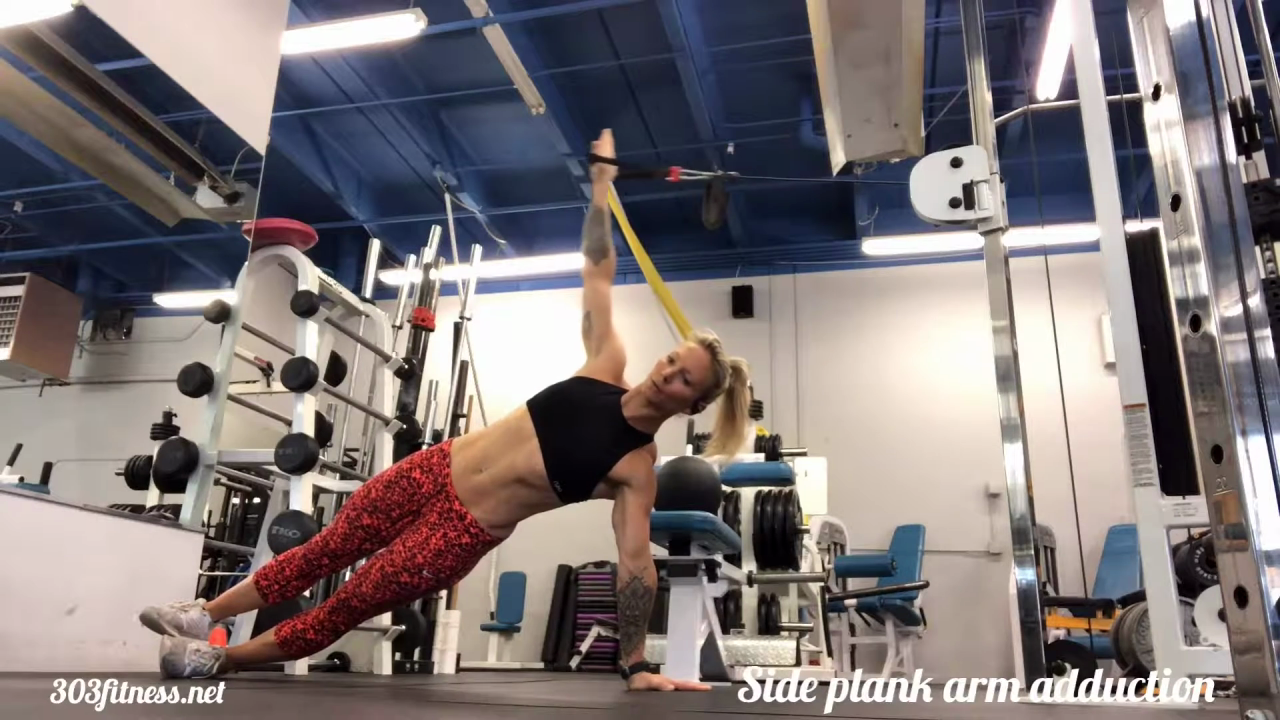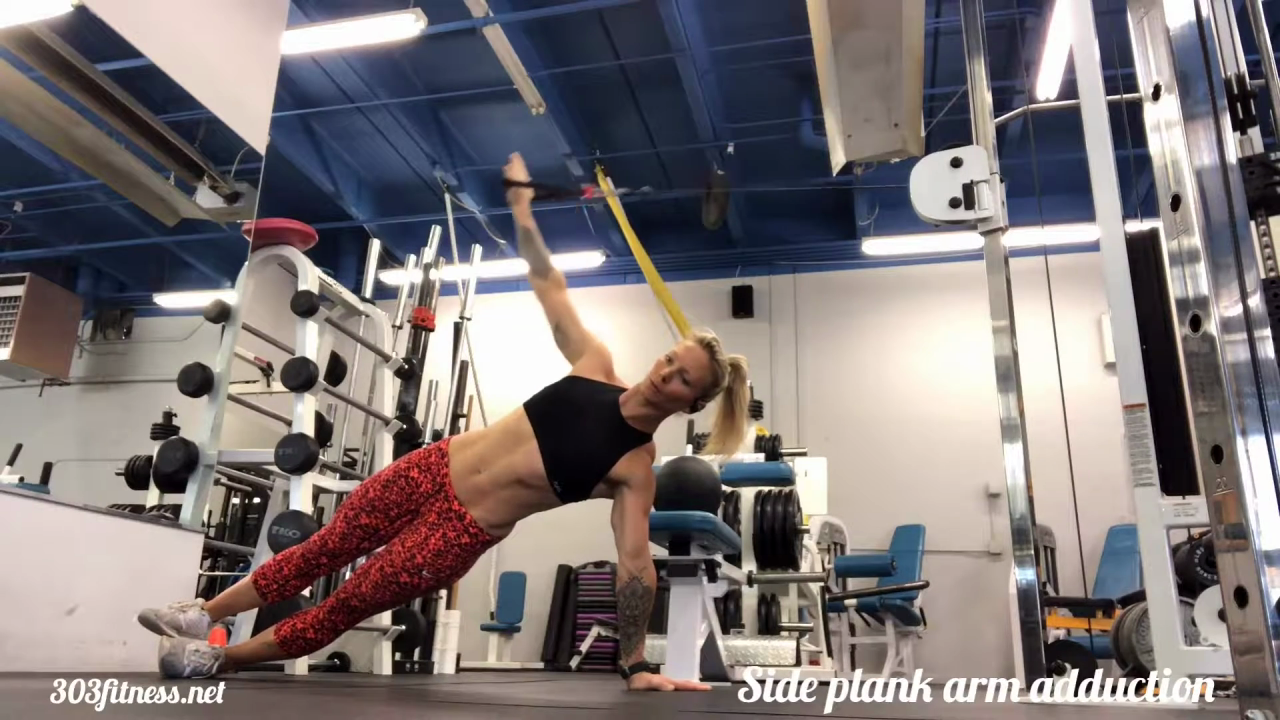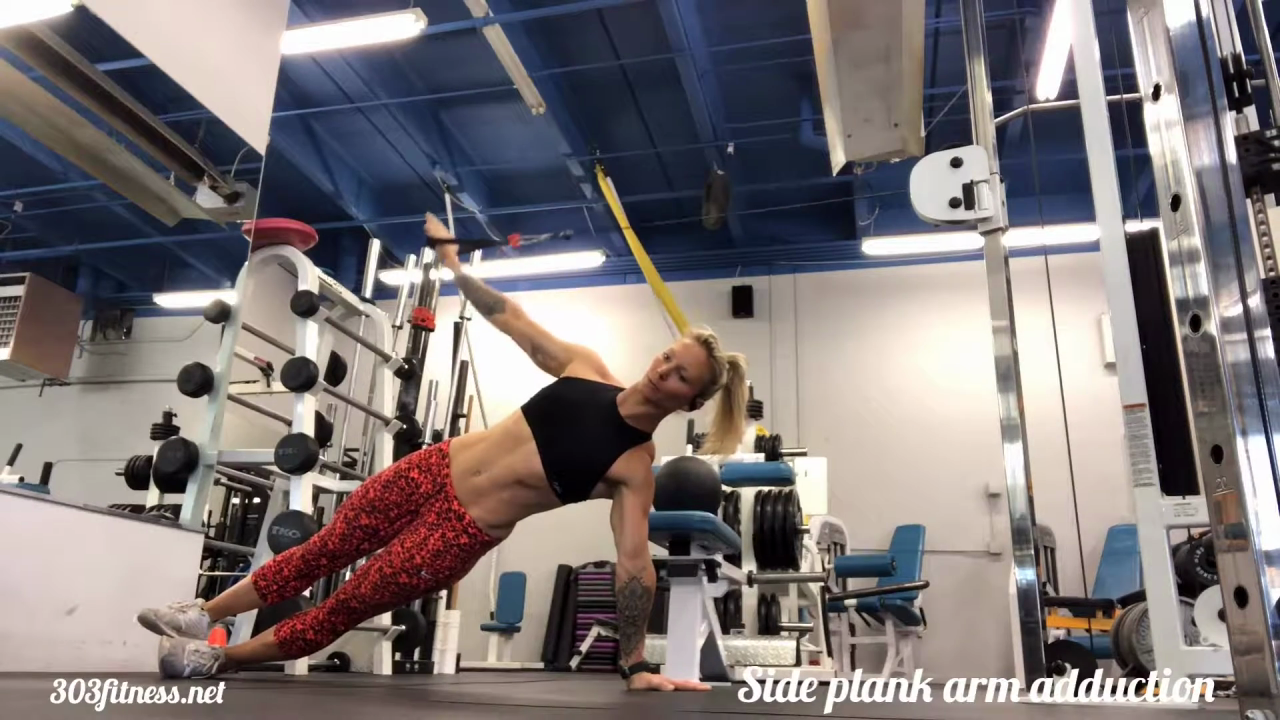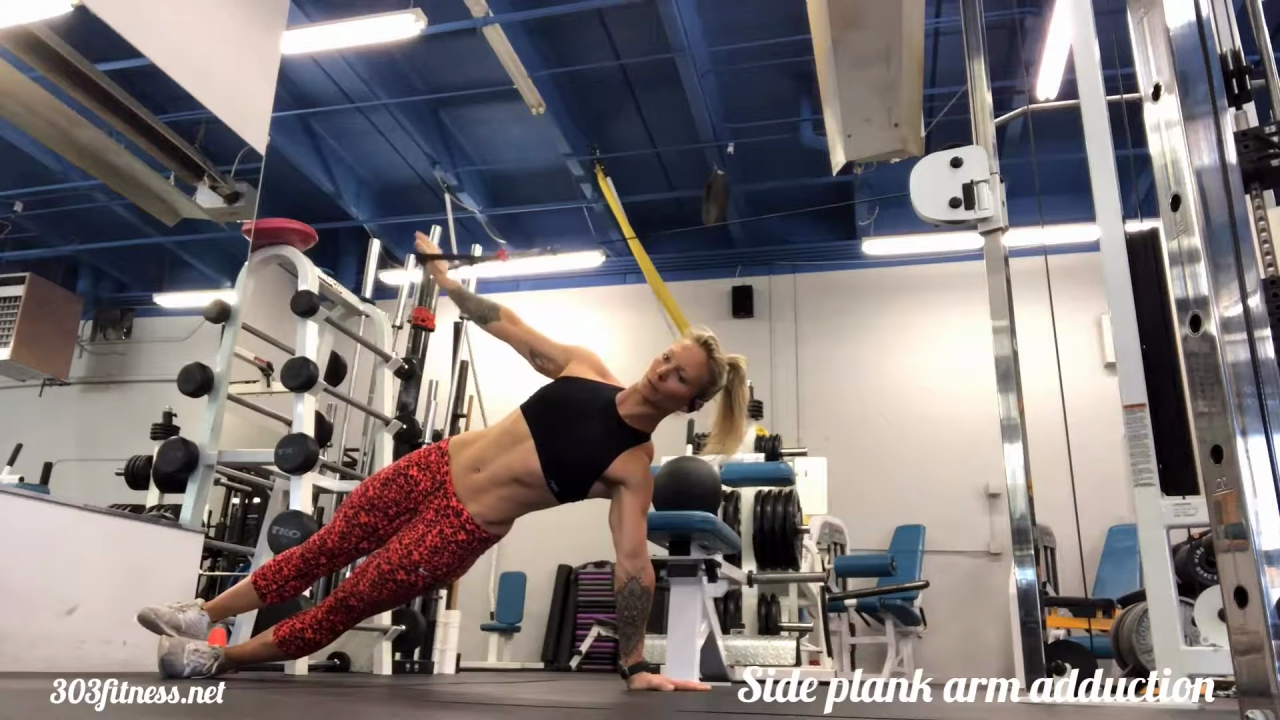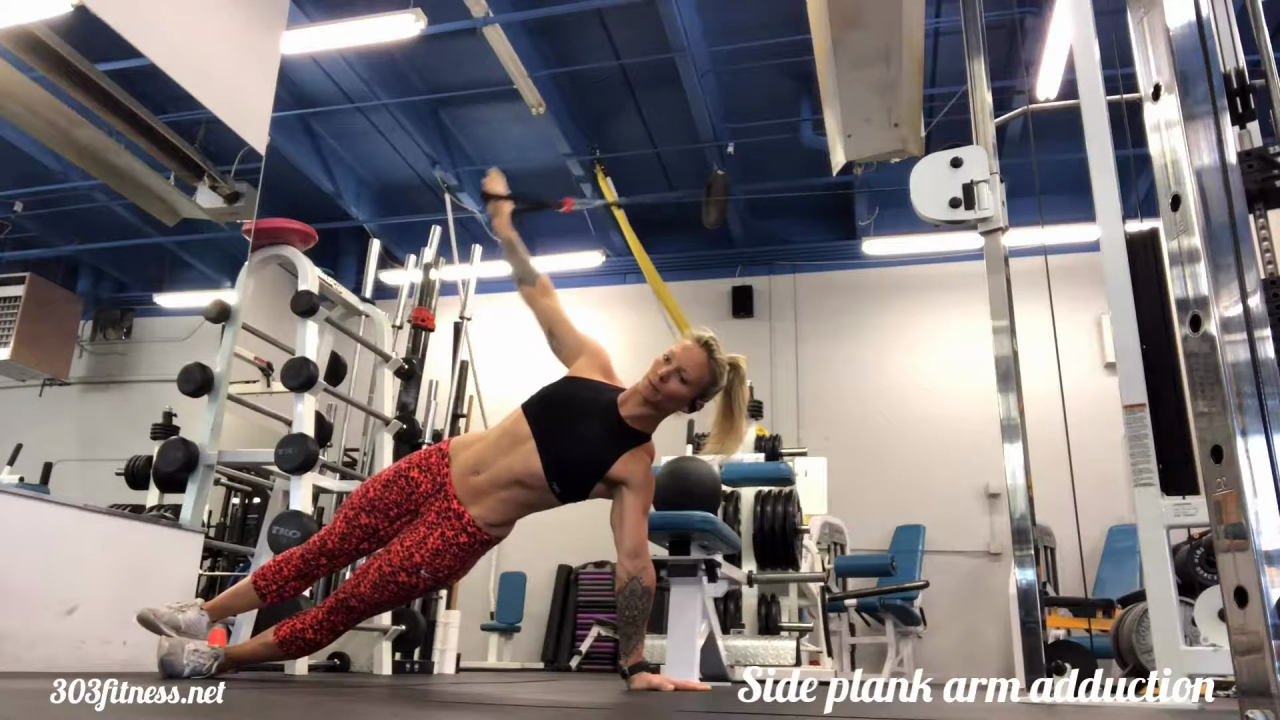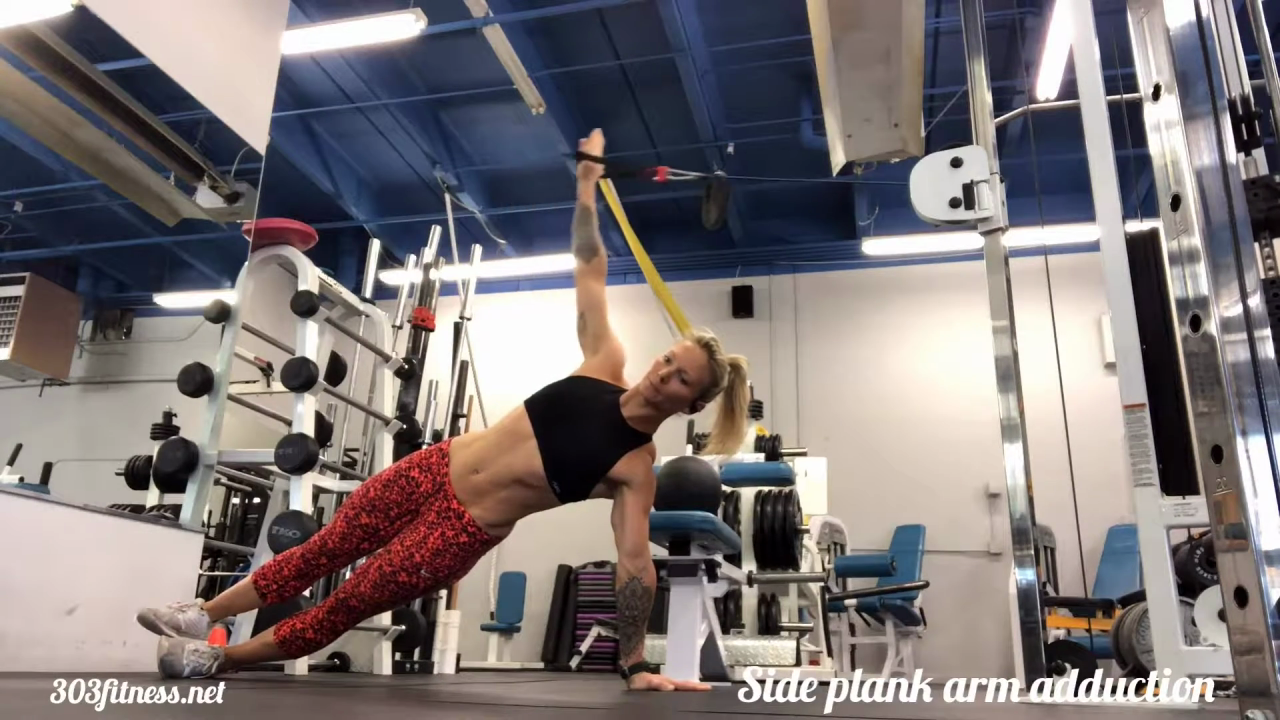
dt=0.4s
person 1, frame 1
left shoulder: (638, 468)
right shoulder: (607, 369)
left elbow: (636, 561)
right elbow: (598, 276)
left wrist: (636, 663)
right wrist: (599, 186)
left hip: (465, 532)
right hip: (438, 471)
left knee: (344, 609)
right knee: (325, 551)
left ankle: (218, 659)
right ankle: (203, 614)
person 1, frame 2
left shoulder: (637, 468)
right shoulder: (596, 368)
left elbow: (636, 561)
right elbow: (551, 292)
left wrist: (635, 664)
right wrist: (522, 211)
left hip: (464, 531)
right hip: (436, 469)
left knee: (344, 608)
right knee: (325, 549)
left ankle: (218, 659)
right ankle: (202, 614)
person 1, frame 3
left shoulder: (636, 468)
right shoulder: (588, 367)
left elbow: (635, 562)
right elbow: (512, 320)
left wrist: (635, 664)
right wrist: (453, 263)
left hip: (464, 532)
right hip: (438, 470)
left knee: (345, 607)
right knee: (324, 551)
left ankle: (220, 660)
right ankle: (202, 614)
person 1, frame 4
left shoulder: (635, 468)
right shoulder: (587, 369)
left elbow: (634, 562)
right elbow: (509, 327)
left wrist: (635, 664)
right wrist: (443, 272)
left hip: (464, 530)
right hip: (438, 467)
left knee: (346, 605)
right knee: (322, 551)
left ankle: (219, 660)
right ankle: (201, 615)
person 1, frame 5
left shoulder: (636, 466)
right shoulder: (593, 368)
left elbow: (634, 561)
right elbow: (536, 293)
left wrist: (635, 664)
right wrist: (503, 212)
left hip: (464, 531)
right hip: (438, 469)
left knee: (344, 608)
right knee: (324, 550)
left ankle: (218, 659)
right ankle: (200, 614)
person 1, frame 6
left shoulder: (636, 467)
right shoulder: (604, 367)
left elbow: (635, 558)
right elbow: (590, 271)
left wrist: (635, 662)
right wrist: (587, 179)
left hip: (464, 531)
right hip: (437, 468)
left knee: (344, 608)
right knee: (324, 550)
left ankle: (217, 660)
right ankle: (202, 613)
